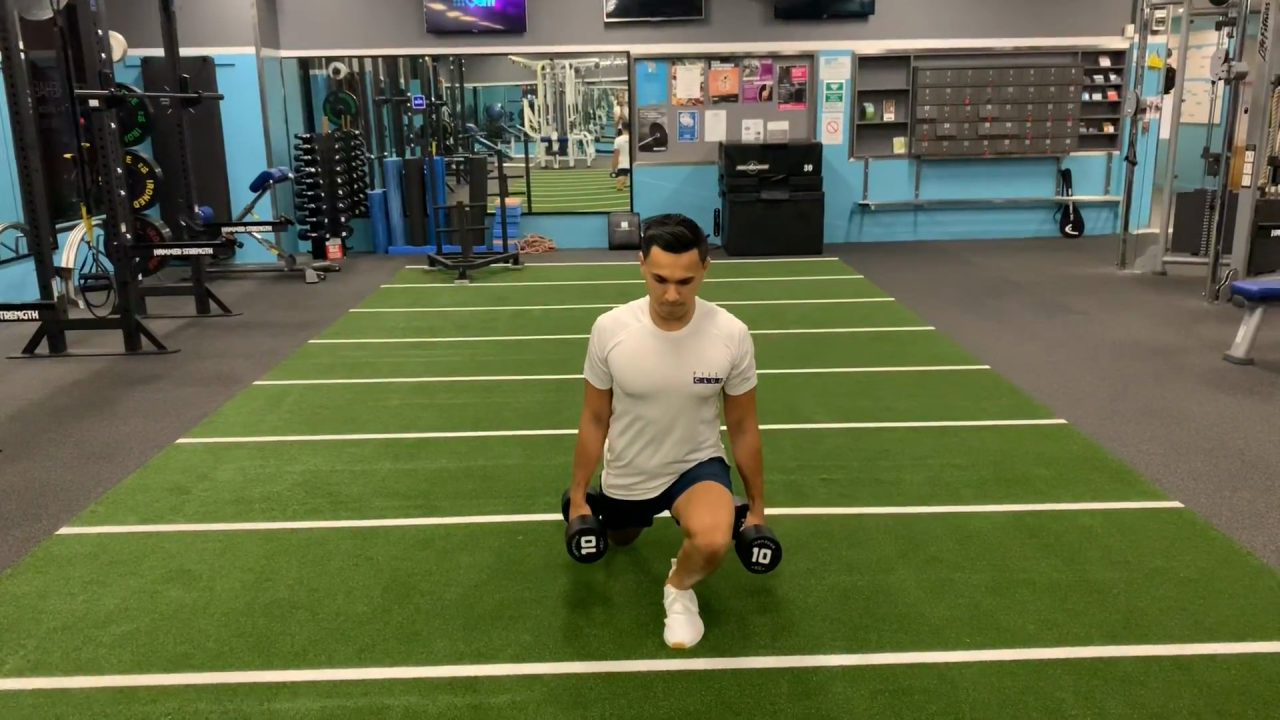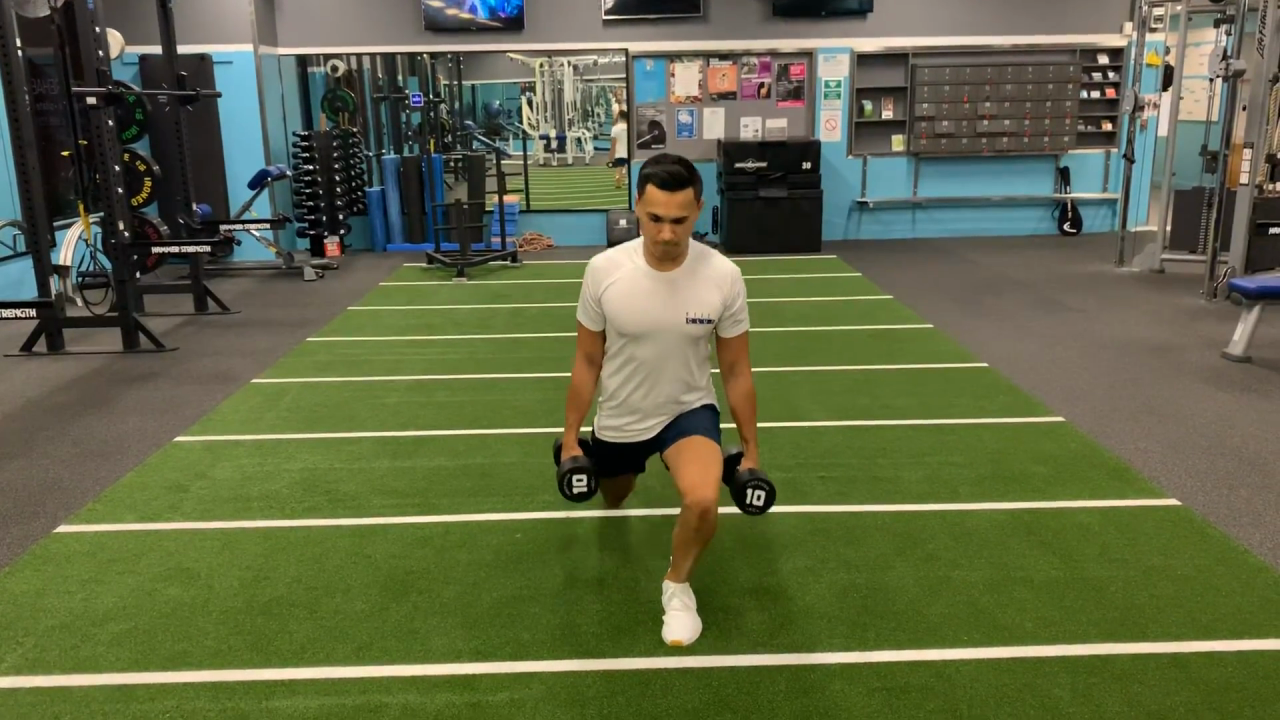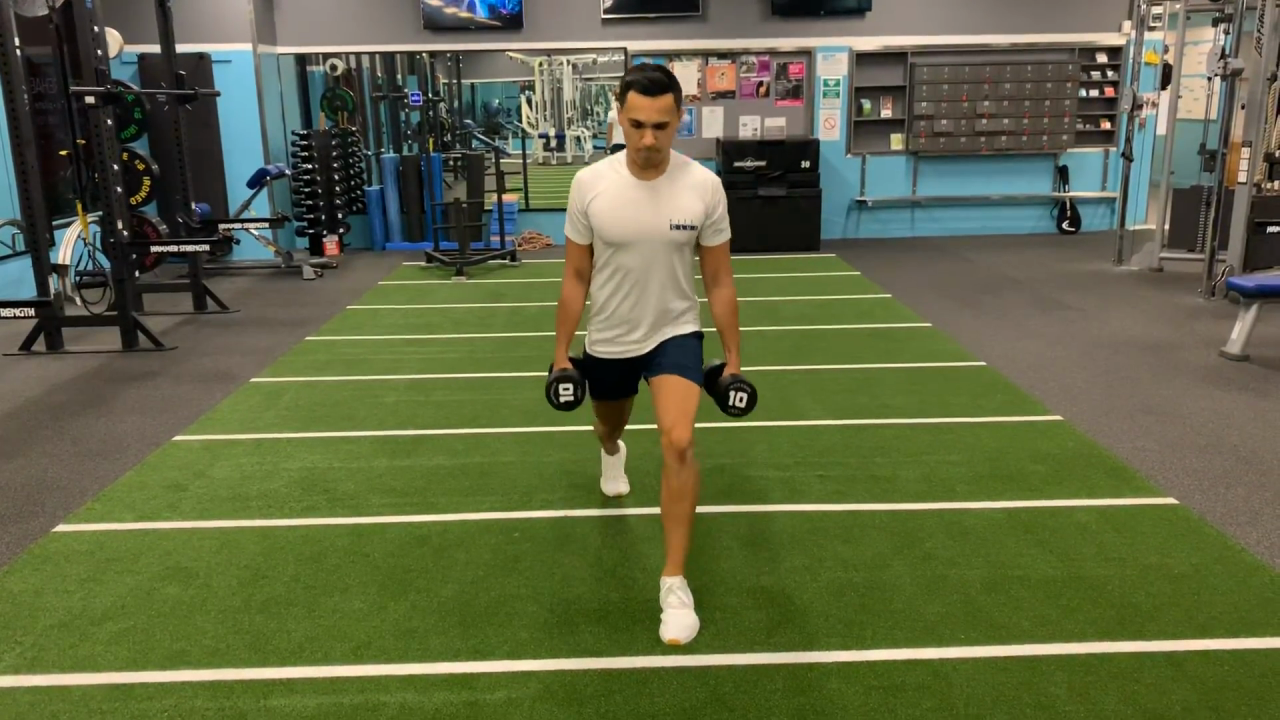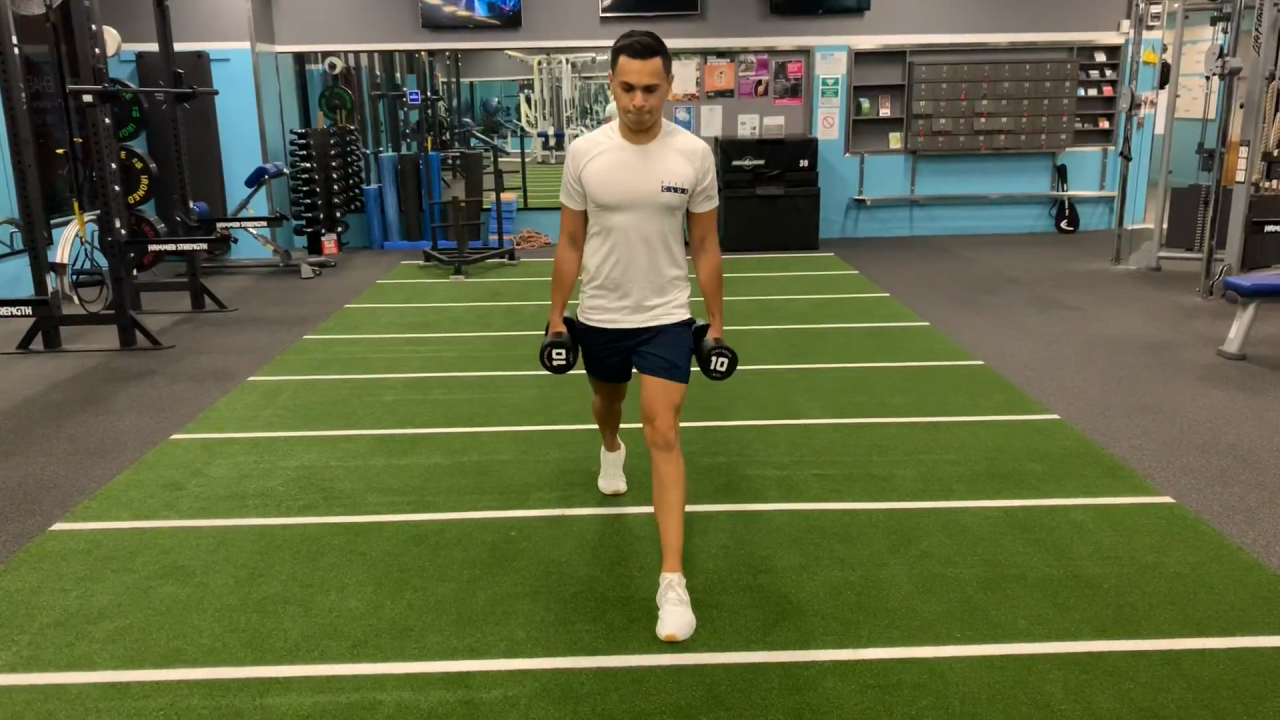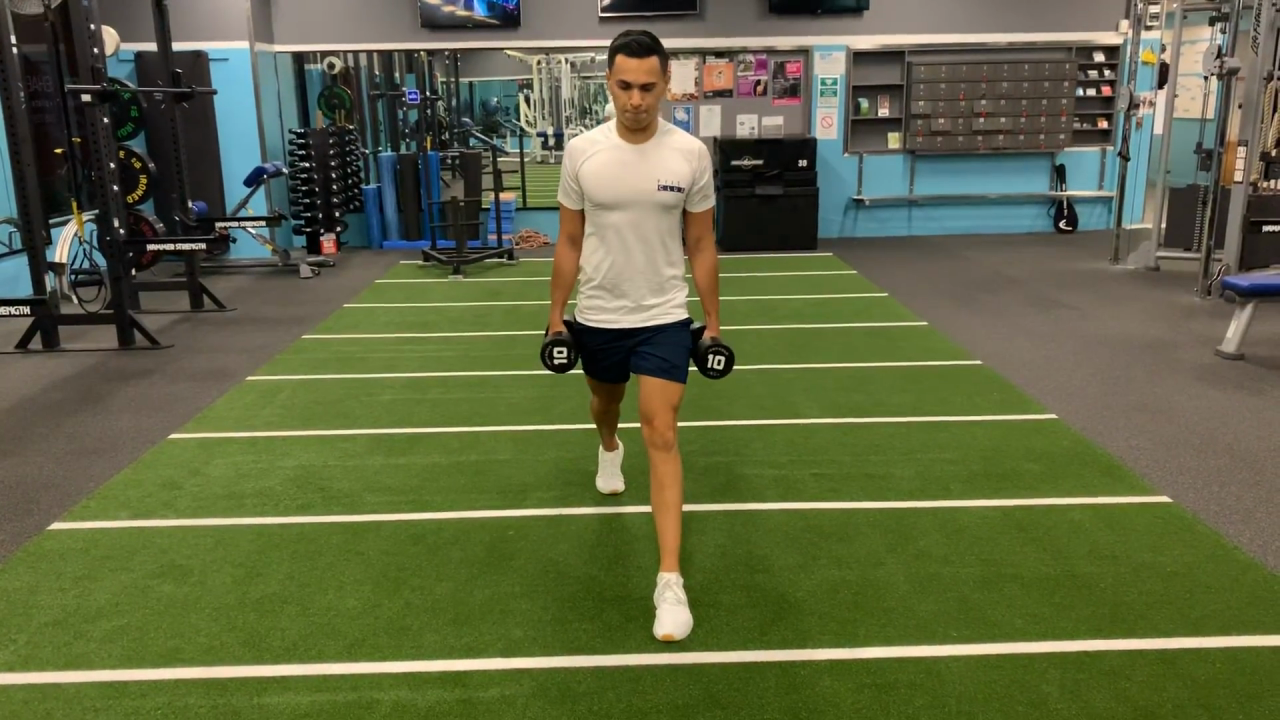
dt=0.4s
person 1, frame 1
left shoulder: (731, 335)
right shoulder: (610, 329)
left elbow: (743, 428)
right elbow: (595, 420)
left wrist: (757, 505)
right wrist: (578, 495)
left hip: (697, 465)
right hip: (627, 475)
left knee: (713, 540)
right knee: (620, 540)
left ankle: (680, 587)
right ankle: (640, 512)
person 1, frame 2
left shoulder: (723, 276)
right shoulder: (604, 271)
left elbow: (737, 371)
right elbow: (587, 362)
left wrist: (751, 450)
right wrist: (569, 437)
left hip: (689, 409)
right hip: (619, 419)
left knee: (703, 500)
right knee: (612, 500)
left ankle: (677, 584)
right ankle: (627, 469)
person 1, frame 3
left shoulder: (704, 186)
right shoulder: (590, 184)
left elbow: (719, 280)
right elbow: (576, 277)
left wrist: (733, 357)
right wrist: (560, 351)
left hip: (676, 333)
right hip: (608, 342)
left knee: (678, 443)
right knee: (609, 423)
left ankle: (674, 581)
right ankle: (613, 451)
person 1, frame 4
left shoulder: (693, 153)
right shoulder: (584, 151)
left elbow: (706, 246)
right elbow: (571, 243)
left wrist: (717, 321)
right wrist: (556, 315)
left hip: (666, 317)
right hip: (601, 316)
left knee: (663, 436)
right knee: (607, 402)
left ankle: (673, 579)
right ankle: (610, 449)
person 1, frame 5
left shoulder: (690, 153)
right shoulder: (582, 151)
left elbow: (701, 246)
right elbow: (569, 242)
left wrist: (713, 321)
right wrist: (555, 314)
left hip: (664, 317)
right hip: (598, 317)
left knee: (661, 436)
right knee: (605, 401)
left ankle: (670, 580)
right ankle: (608, 448)
